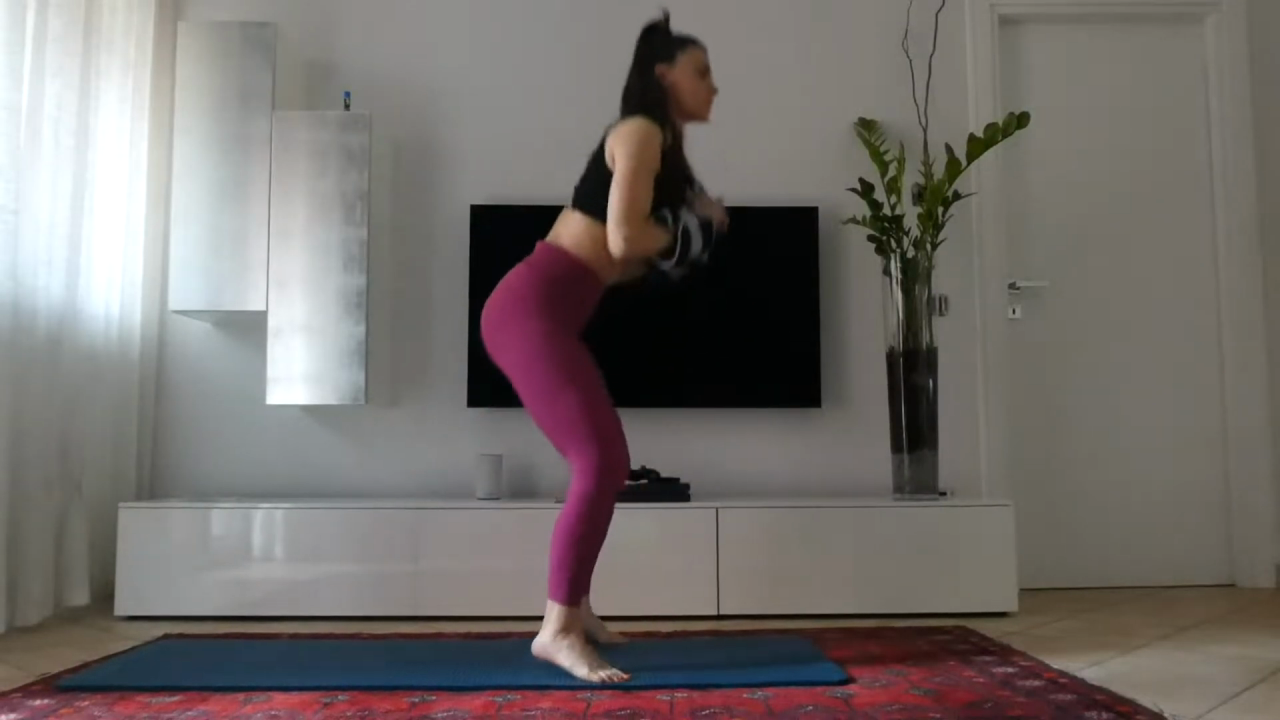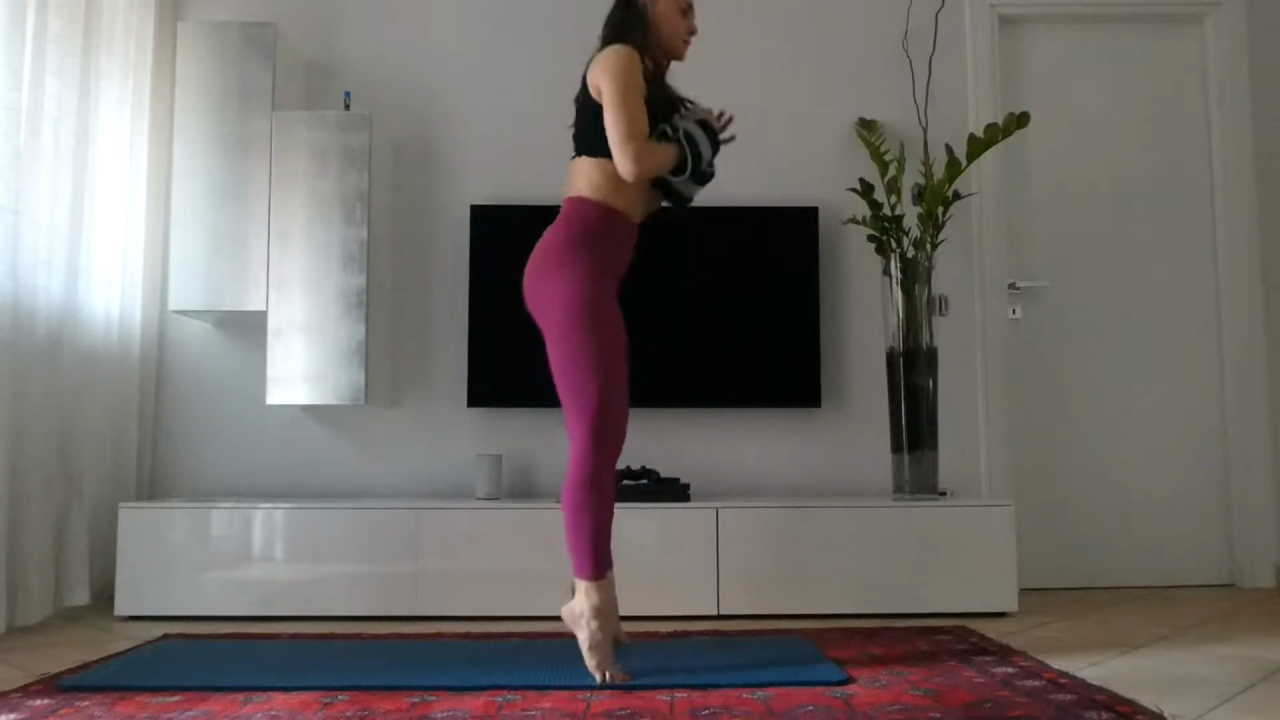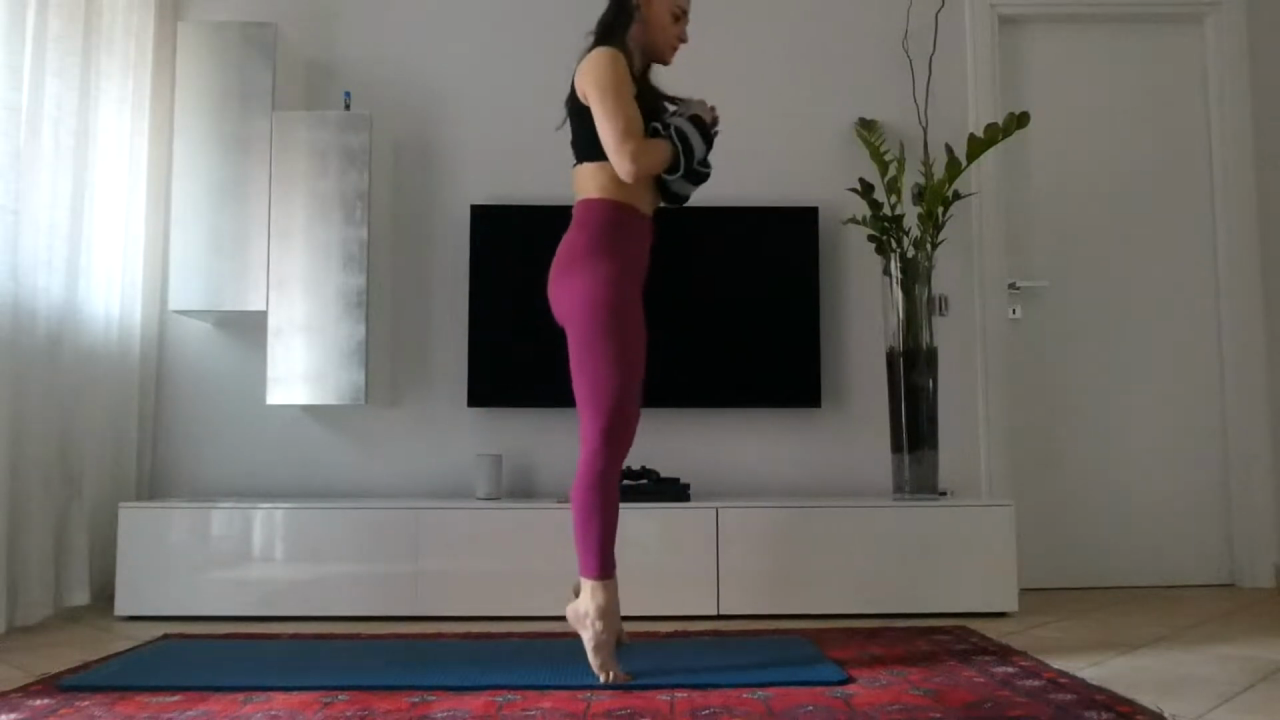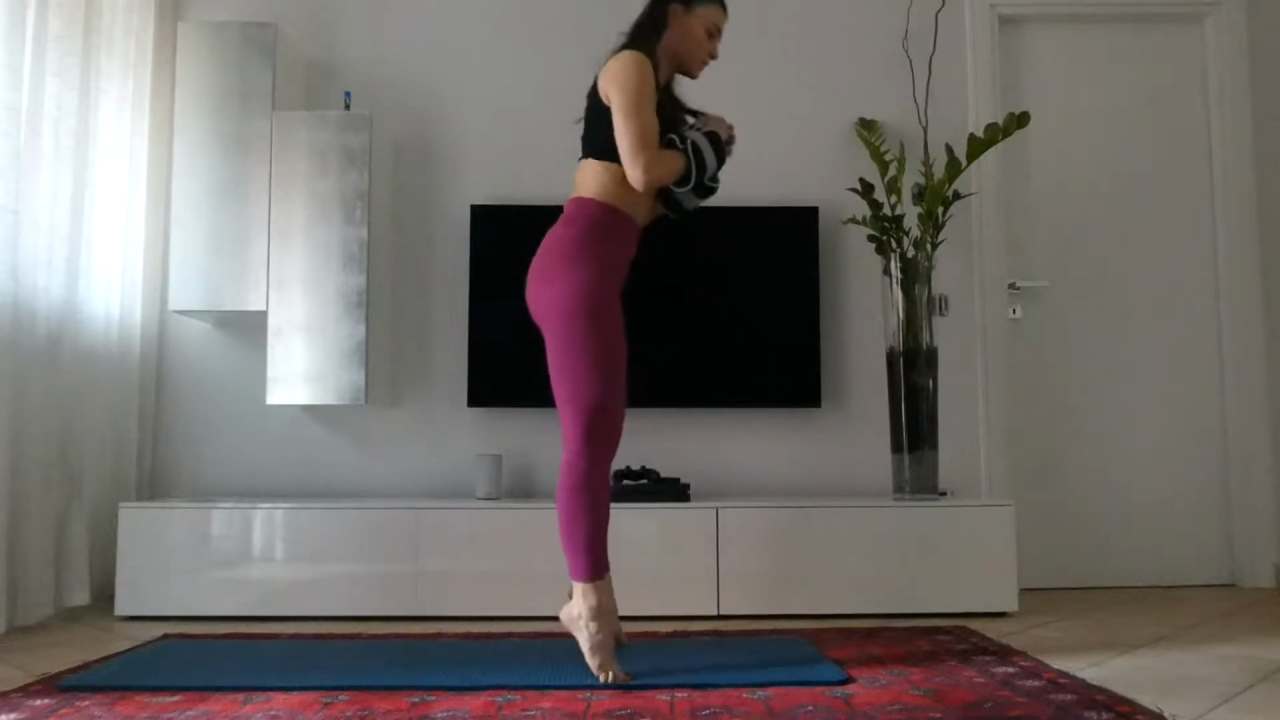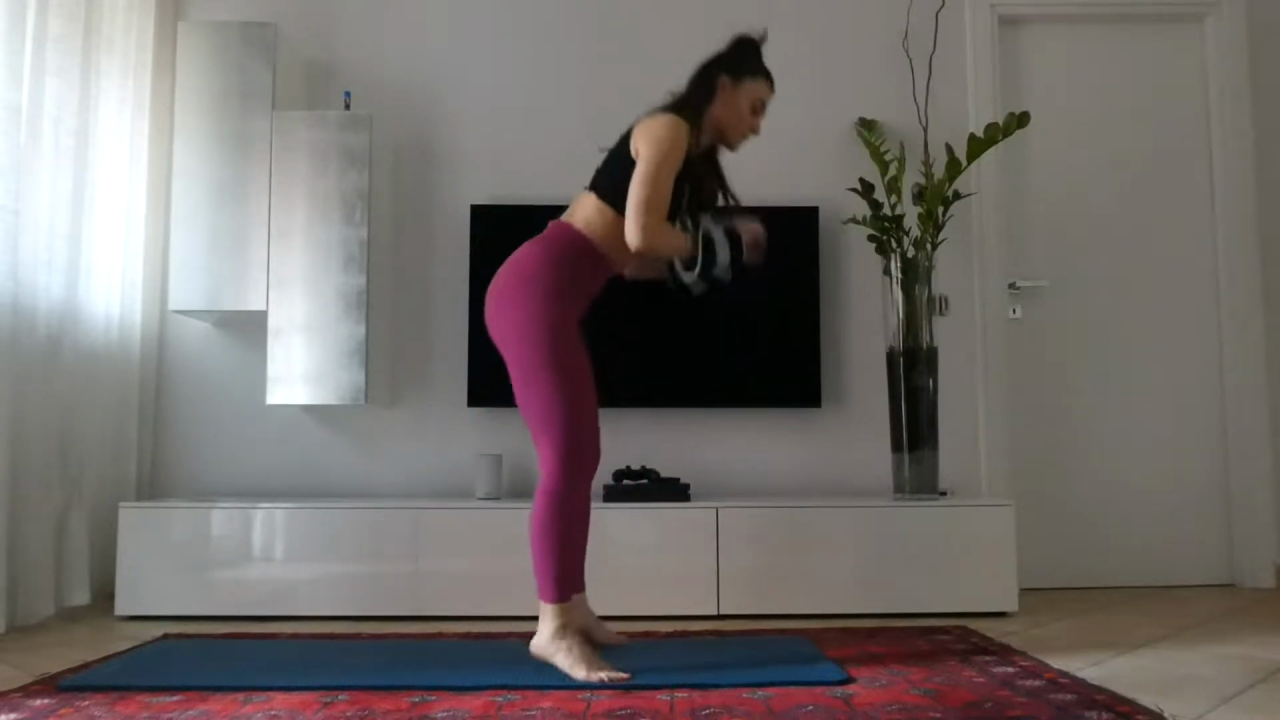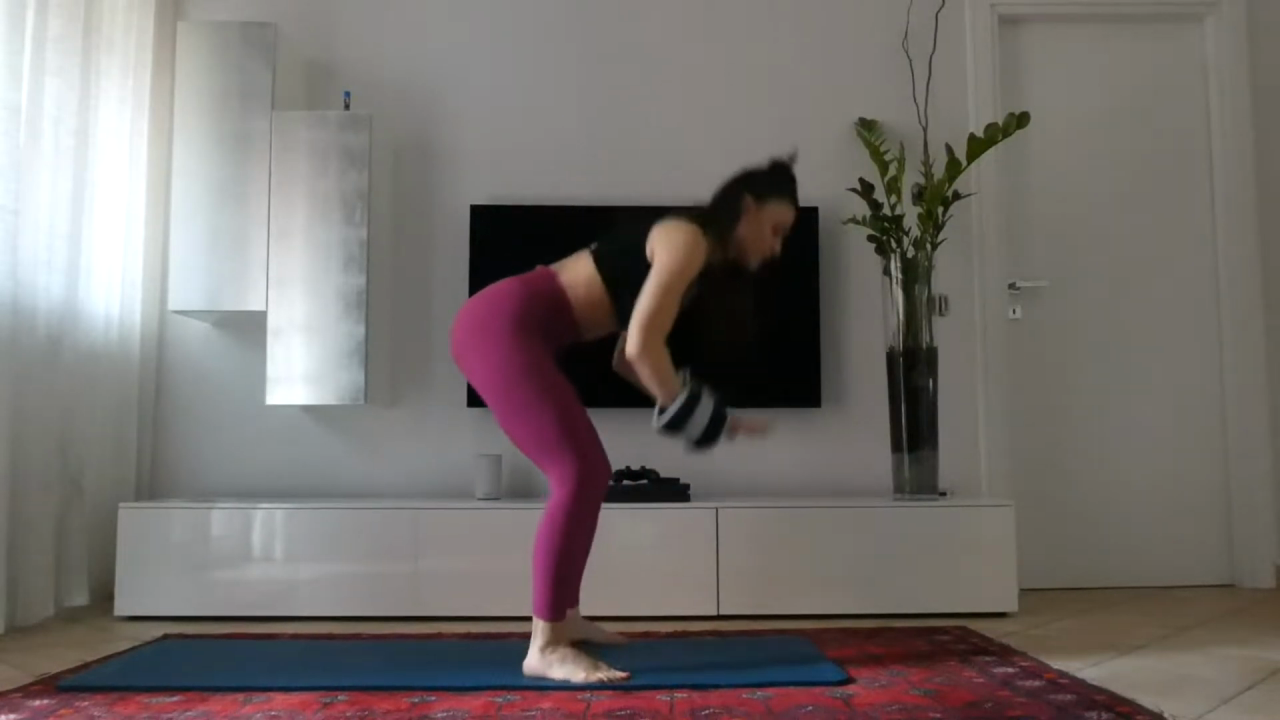
dt=0.2s
person 1, frame 1
left shoulder: (656, 144)
right shoulder: (639, 133)
left elbow: (618, 267)
right elbow: (623, 239)
left wrist: (689, 225)
right wrist: (685, 233)
left hip: (543, 313)
right hip: (529, 309)
left knee: (603, 463)
right knee: (602, 462)
left ankle: (572, 610)
right ankle: (558, 630)
person 1, frame 2
left shoulder: (640, 77)
right shoulder: (618, 58)
left elbow: (641, 193)
right elbow: (633, 163)
left wrist: (692, 142)
right wrist: (690, 146)
left hip: (589, 267)
right hip: (573, 262)
left knee: (603, 438)
right knee: (595, 436)
left ankle: (592, 595)
right ankle: (590, 600)
person 1, frame 3
left shoulder: (627, 78)
right shoulder: (604, 61)
left elbow: (643, 182)
right elbow: (631, 161)
left wrist: (681, 138)
right wrist: (684, 139)
left hip: (608, 268)
right hip: (596, 264)
left knee: (610, 439)
right knee: (606, 438)
left ankle: (593, 595)
right ankle: (597, 599)
person 1, frame 4
left shoulder: (650, 86)
right shoulder: (630, 64)
left elbow: (646, 195)
right elbow: (642, 171)
left wrist: (697, 150)
right wrist: (698, 153)
left hip: (592, 269)
right hip: (578, 264)
left knee: (597, 440)
right knee: (590, 438)
left ankle: (589, 598)
right ankle: (590, 602)
person 1, frame 5
left shoulder: (688, 150)
right shoulder: (670, 128)
left elbow: (637, 258)
right elbow: (639, 236)
left wrist: (723, 245)
right wrist: (713, 245)
left hip: (551, 294)
right hip: (536, 288)
left knee: (578, 457)
right knee: (566, 458)
left ankle: (571, 609)
right ankle: (555, 627)
person 1, frame 6
left shoulder: (694, 246)
right shoulder: (689, 239)
left elbow: (630, 357)
right elbow: (642, 348)
left wrist: (711, 414)
right wrist: (698, 410)
left hip: (515, 331)
right hip: (501, 326)
left knee: (589, 474)
right knee: (581, 475)
left ankle: (563, 618)
right ankle: (546, 646)
